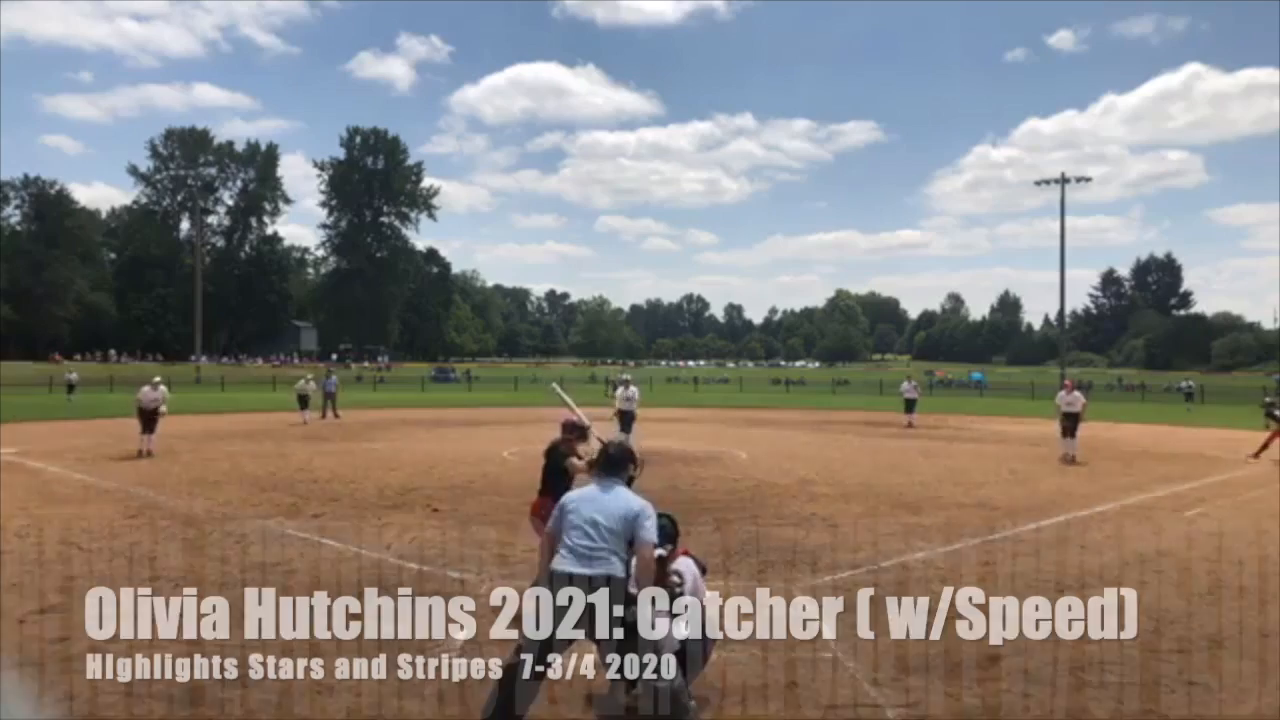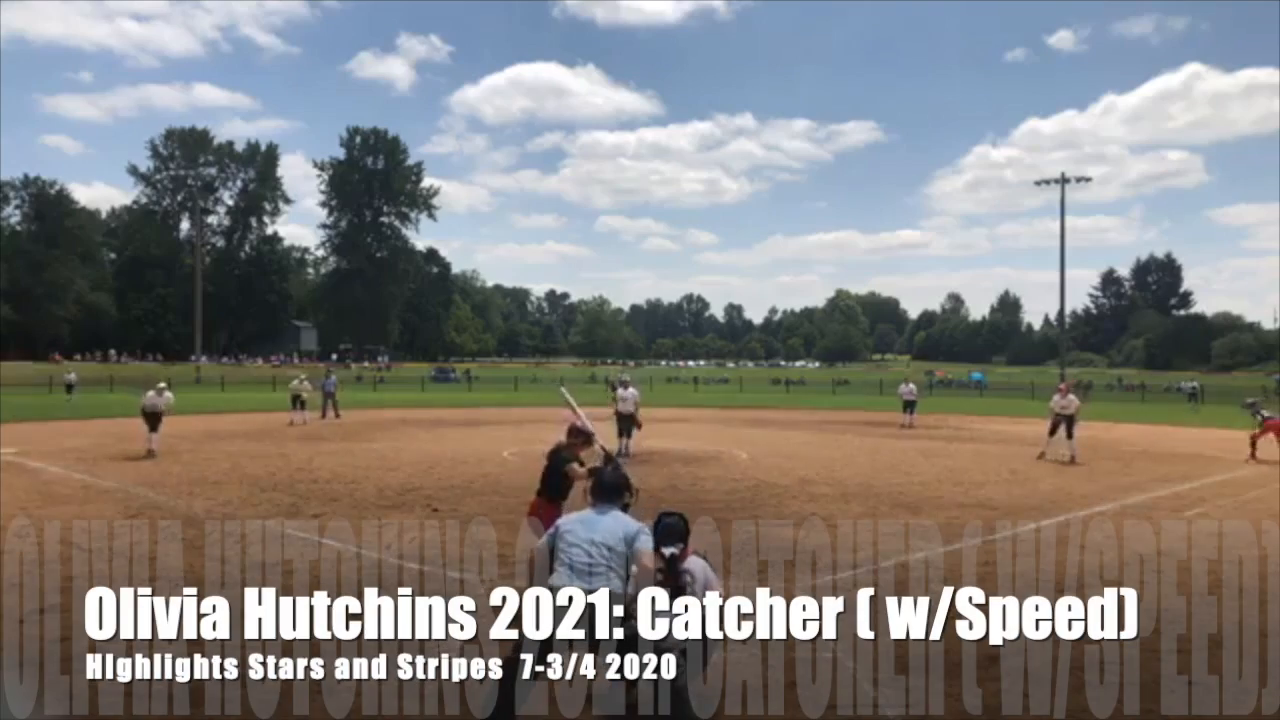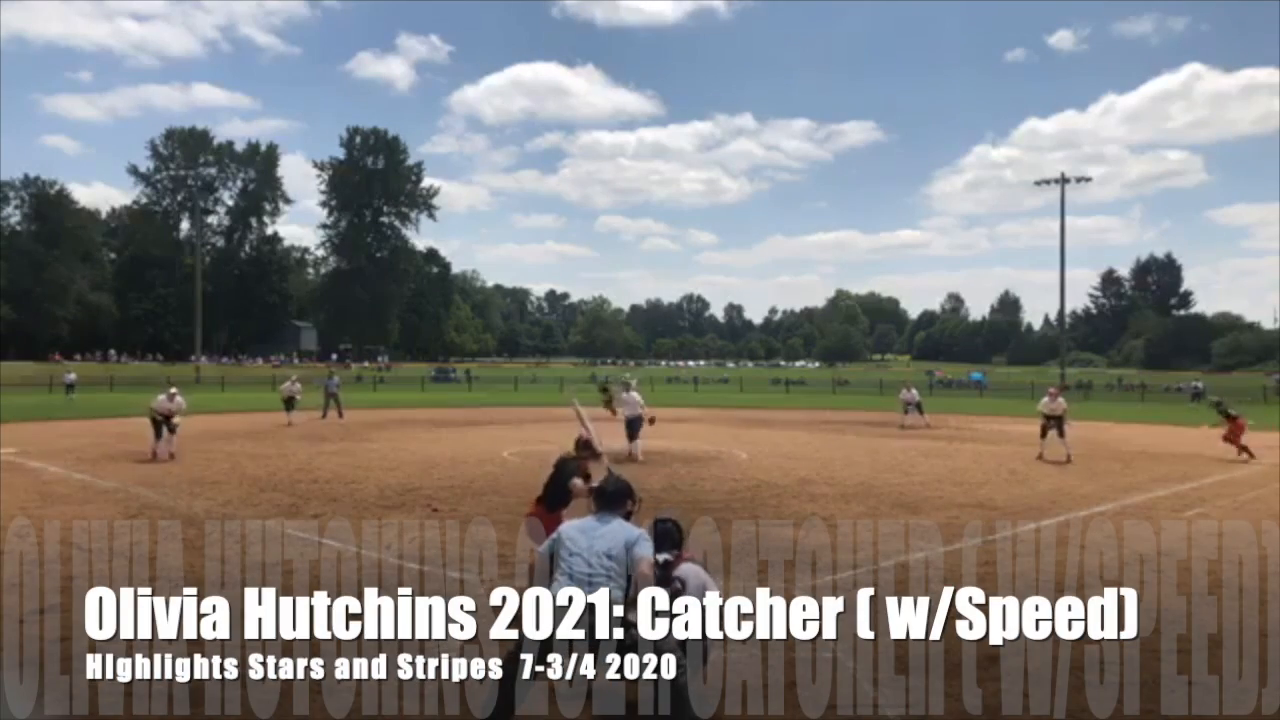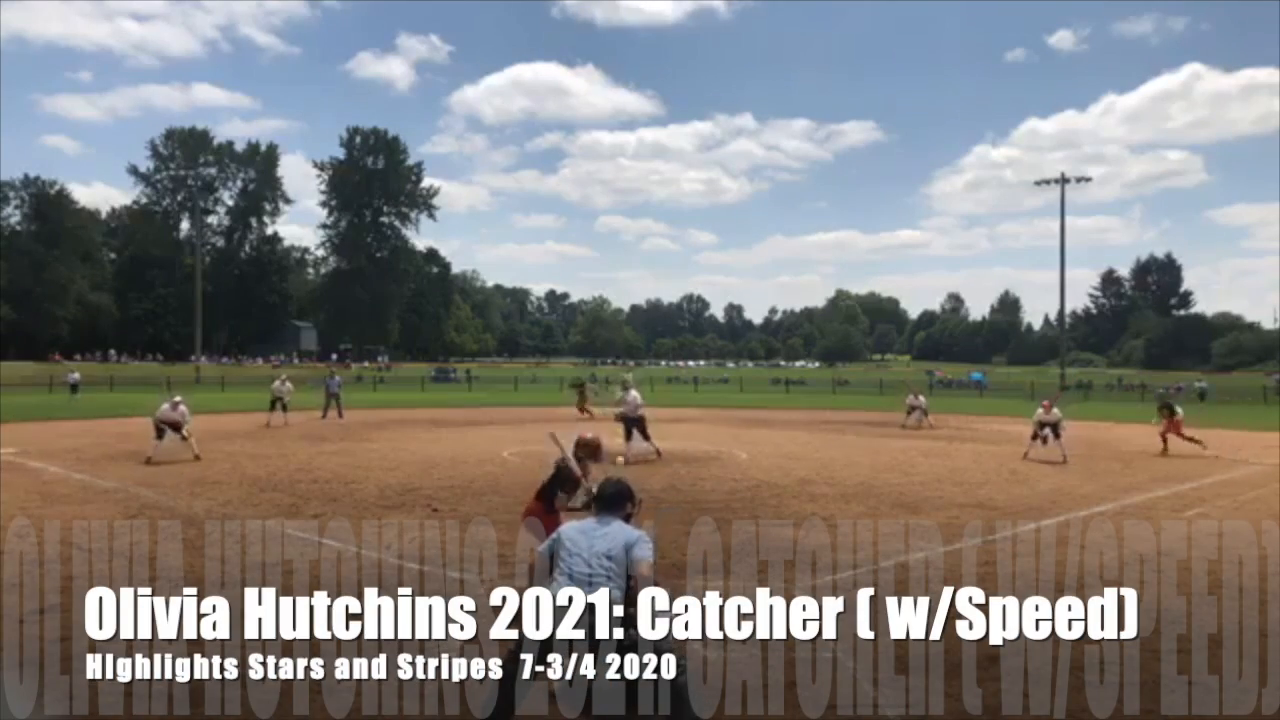
dt=0.4s
person 1, frame 1
left shoulder: (571, 496)
right shoulder: (638, 506)
left elbow: (546, 542)
right elbow: (646, 554)
left wrist: (543, 588)
left hip: (560, 588)
right hip: (609, 591)
left knee: (529, 658)
person 1, frame 2
left shoulder: (566, 521)
right shoulder: (635, 527)
left elbow: (537, 558)
right elbow: (646, 566)
left hip: (557, 607)
left knee: (517, 661)
person 1, frame 3
left shoulder: (567, 528)
right shoulder: (636, 534)
left elbow: (538, 567)
right elbow: (645, 574)
left hip: (558, 617)
left knee: (515, 663)
right knee: (671, 660)
person 1, frame 4
left shoulder: (566, 529)
right shoulder: (635, 536)
left elbow: (538, 565)
right elbow: (644, 575)
left hip: (557, 620)
left knee: (514, 664)
